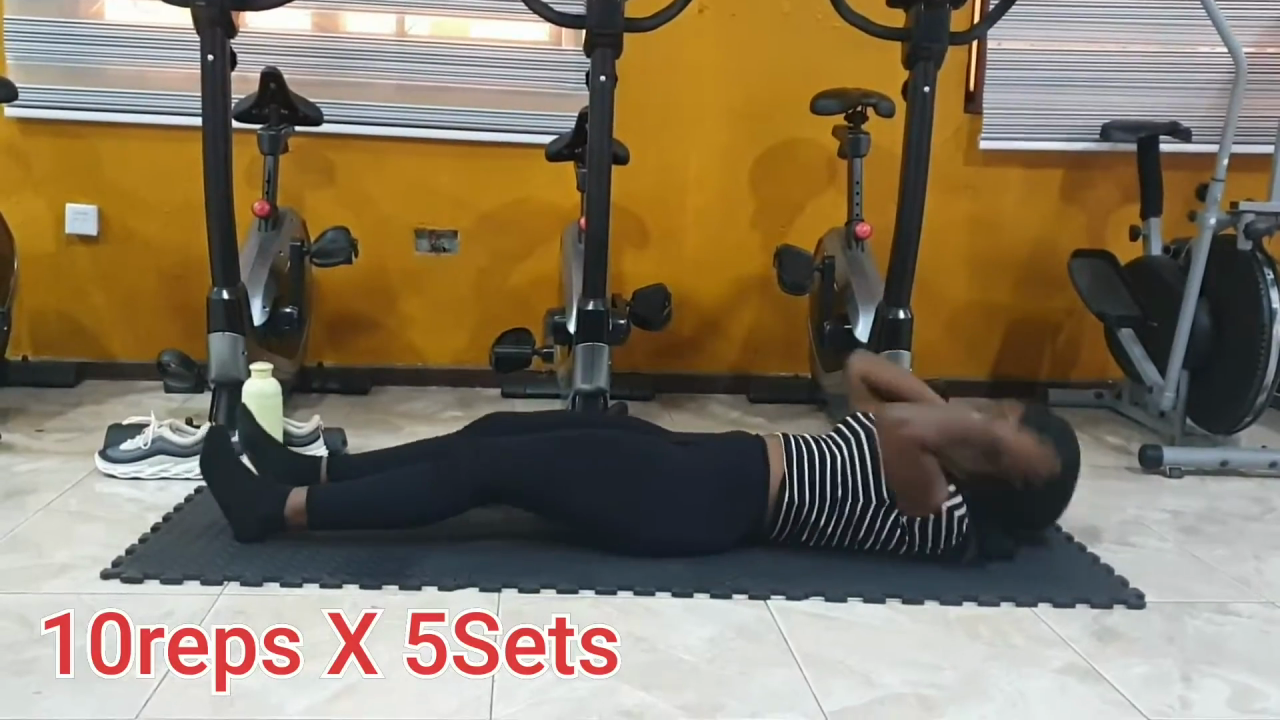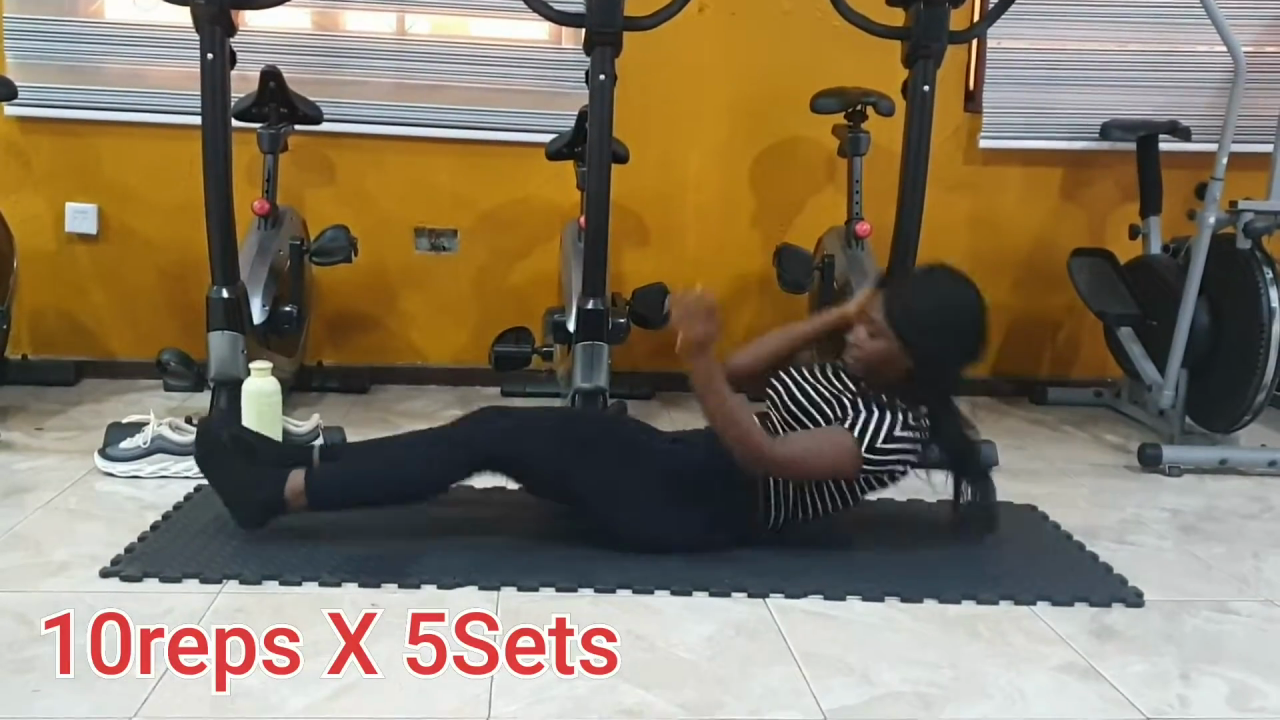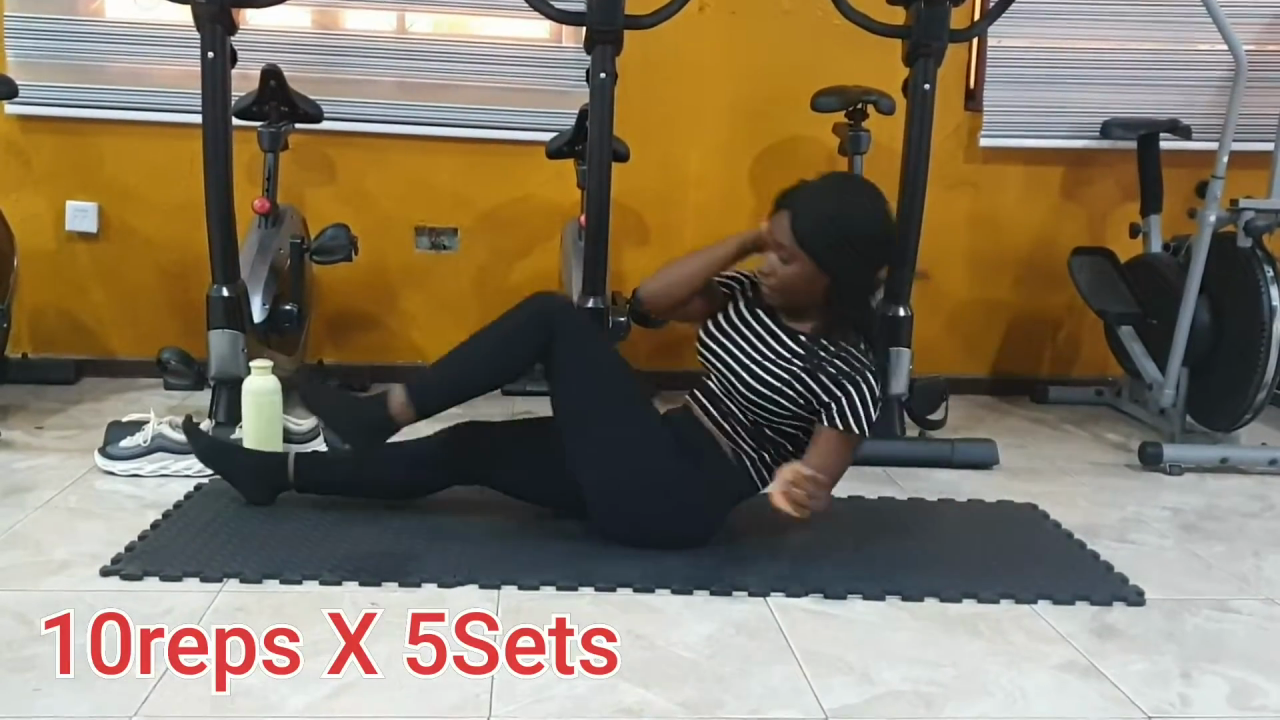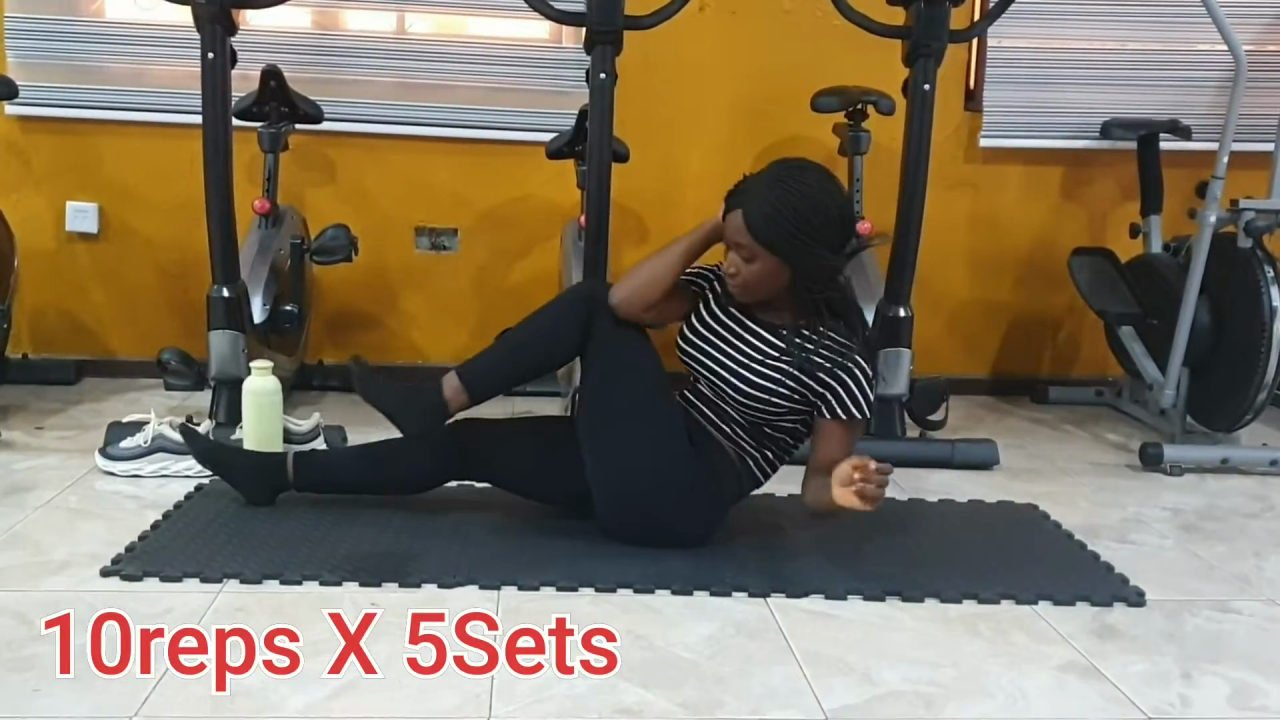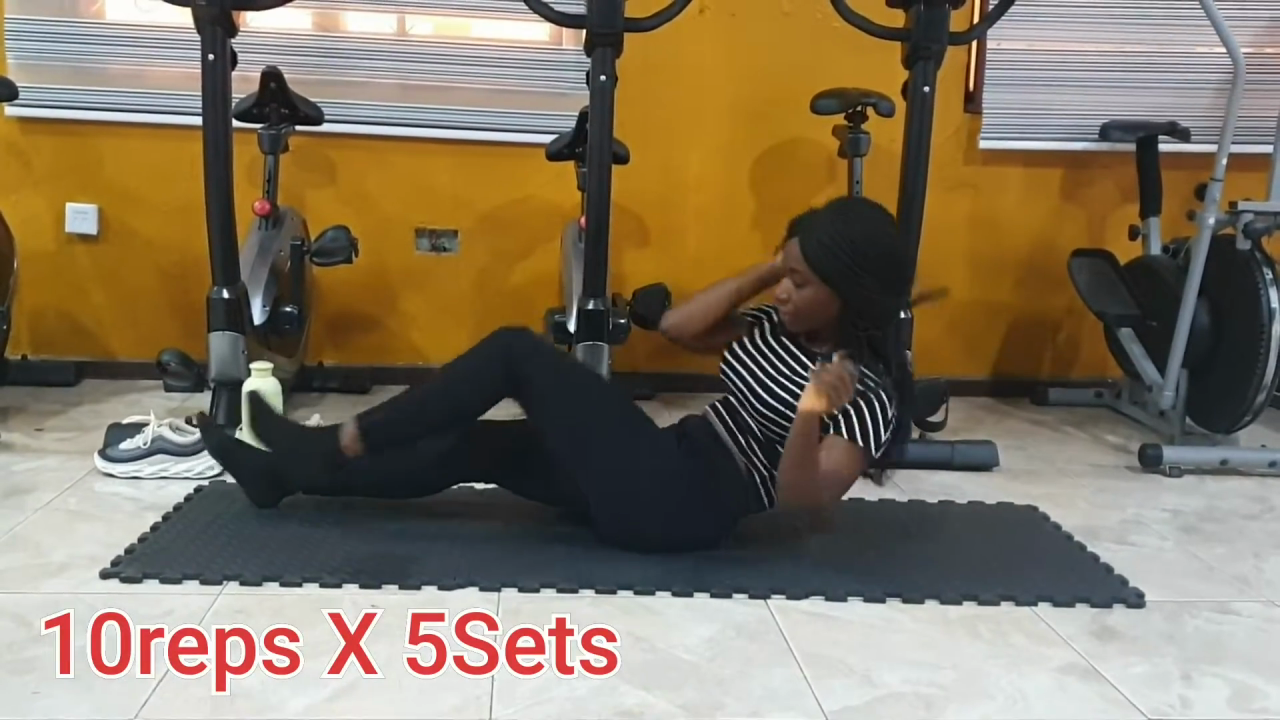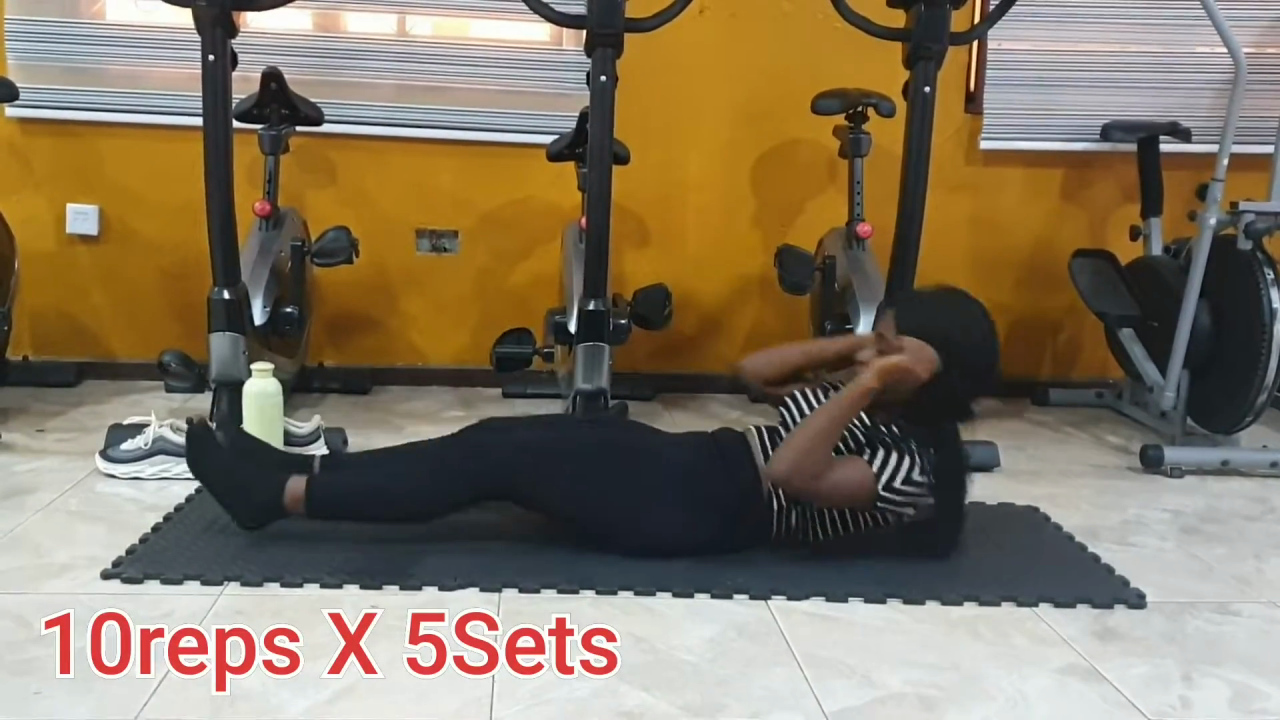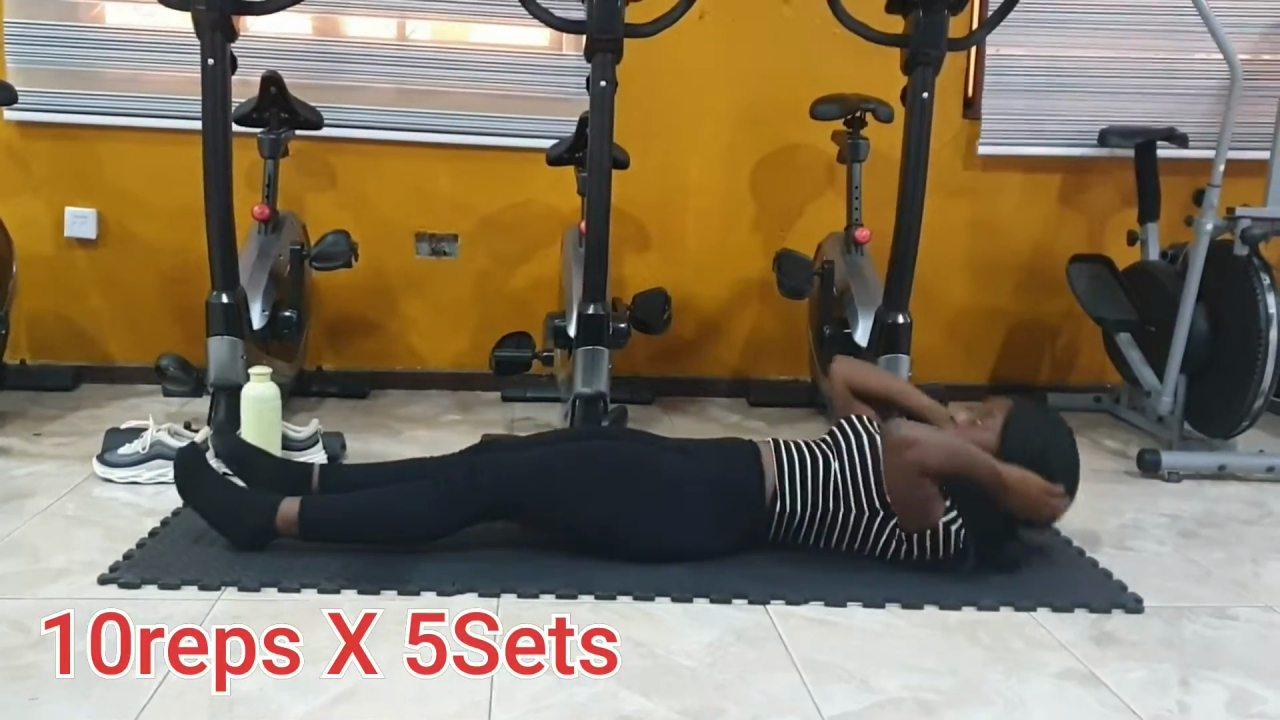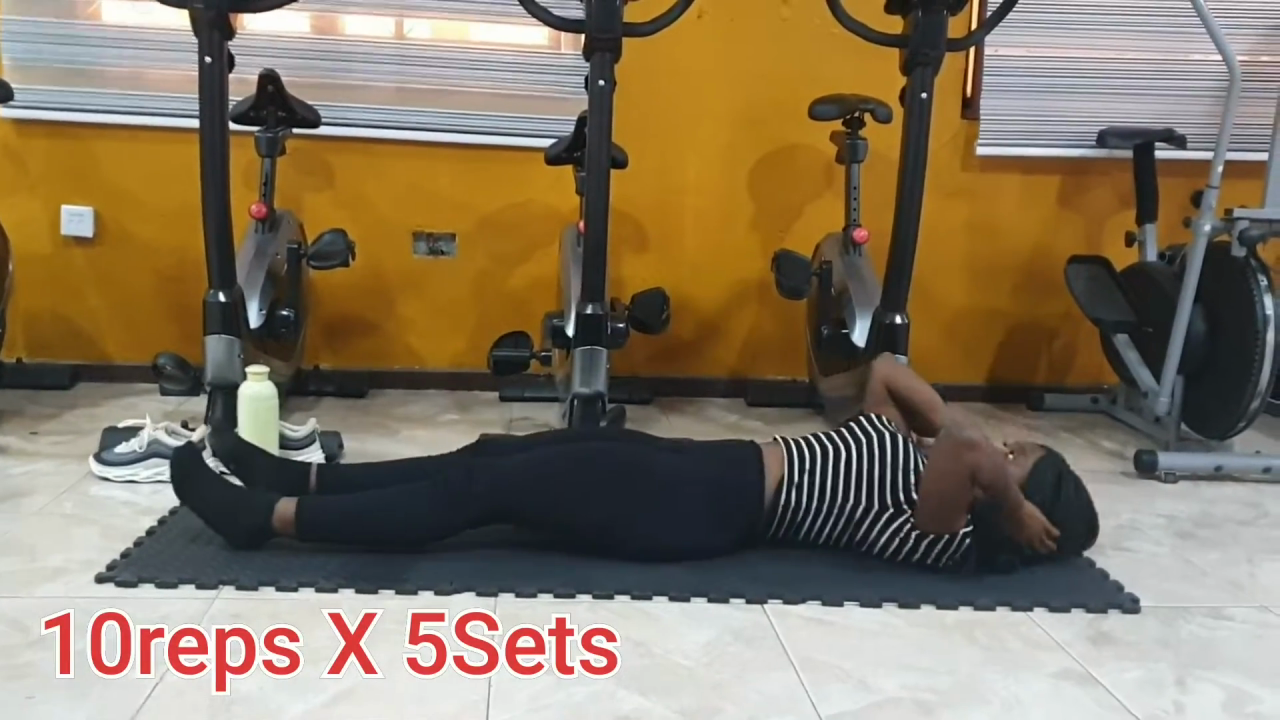
dt=0.3s
person 1, frame 1
left shoulder: (943, 516)
right shoulder: (929, 465)
left elbow: (906, 429)
right elbow: (861, 368)
left wrist: (989, 440)
right wrist: (960, 418)
left hip: (699, 508)
right hip: (706, 462)
left knee: (488, 470)
right knee: (497, 432)
left ankle: (279, 509)
right ankle: (313, 469)
person 1, frame 2
left shoulder: (897, 430)
right shoulder: (855, 372)
left elbow: (765, 455)
right elbow: (747, 365)
left wrist: (700, 361)
right wrist: (834, 320)
left hip: (696, 506)
right hip: (685, 469)
left knee: (493, 440)
right knee: (495, 429)
left ankle: (281, 489)
right ankle: (294, 469)
person 1, frame 3
left shoulder: (846, 377)
right shoulder: (754, 300)
left elbow: (815, 489)
right elbow: (652, 296)
left wrist: (796, 495)
right wrist: (750, 238)
left hip: (673, 504)
right hip: (648, 467)
left knee: (554, 317)
right knee: (463, 451)
left ankle: (385, 413)
right ankle: (278, 472)
person 1, frame 4
left shoulder: (833, 362)
right shoulder: (722, 293)
left elbow: (815, 495)
right elbow: (628, 301)
left wrist: (845, 489)
right wrist: (707, 231)
left hip: (673, 502)
right hip: (638, 470)
left knee: (588, 306)
right knee: (462, 447)
left ankle: (436, 401)
right ankle: (275, 472)
person 1, frame 5
left shoulder: (866, 396)
right shoulder: (780, 328)
left elbow: (804, 502)
right elbow: (677, 327)
left wrist: (814, 421)
right wrist: (767, 269)
left hip: (679, 510)
right hip: (657, 480)
left knee: (517, 353)
right knee: (474, 450)
left ankle: (338, 445)
right ankle: (291, 474)
person 1, frame 6
left shoulder: (905, 472)
right shoulder: (861, 404)
left elbow: (789, 471)
right elbow: (752, 368)
left wrist: (876, 380)
right wrist: (855, 347)
left hip: (686, 507)
right hip: (682, 467)
left knee: (485, 465)
right knee: (487, 442)
left ankle: (276, 495)
right ankle: (301, 469)
person 1, frame 7
left shoulder: (935, 524)
right shoulder: (923, 456)
left elbow: (901, 445)
right elbow: (841, 370)
left wrist: (1003, 475)
right wrist: (941, 415)
left hip: (699, 512)
right hip: (701, 465)
left knee: (488, 485)
right knee: (496, 456)
left ankle: (273, 518)
right ankle: (304, 477)
person 1, frame 8
left shoulder: (943, 530)
right shoulder: (909, 458)
left elbow: (962, 448)
right elbow: (886, 368)
left wrist: (1012, 505)
right wrist: (962, 428)
left hip: (698, 510)
right hip: (699, 466)
left knee: (482, 490)
right knee: (491, 455)
left ankle: (267, 518)
right ankle: (301, 477)
